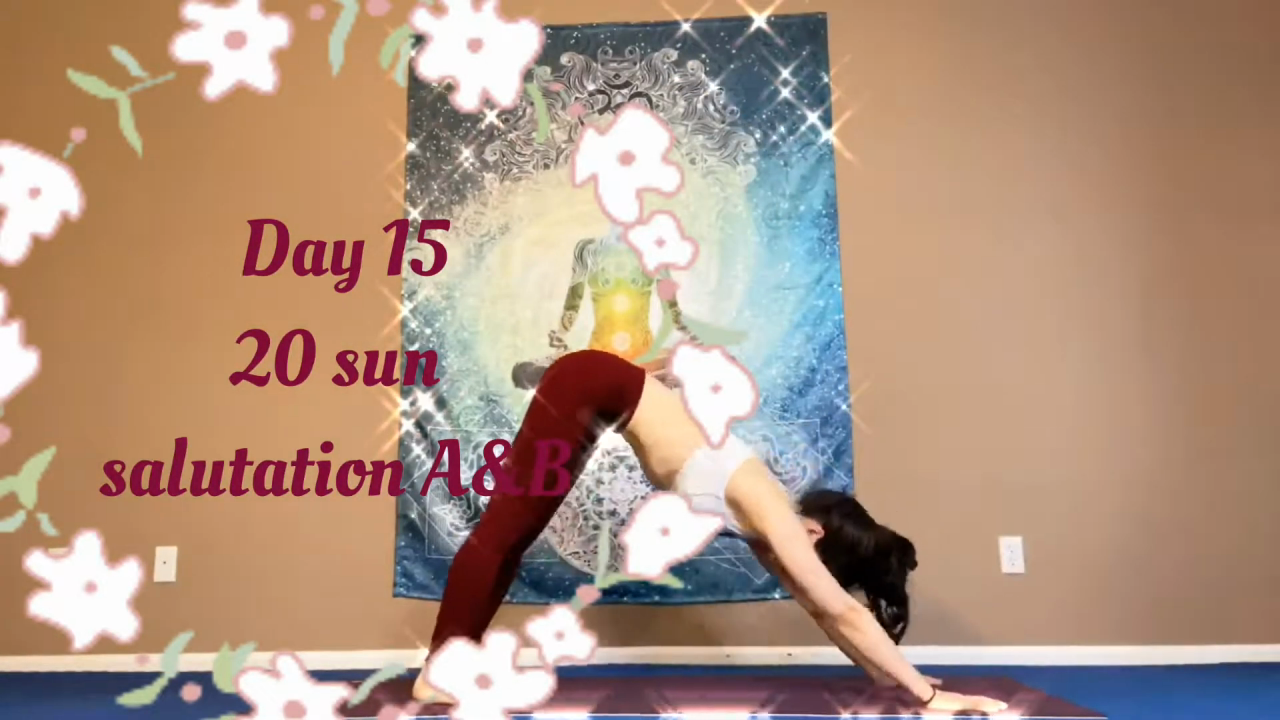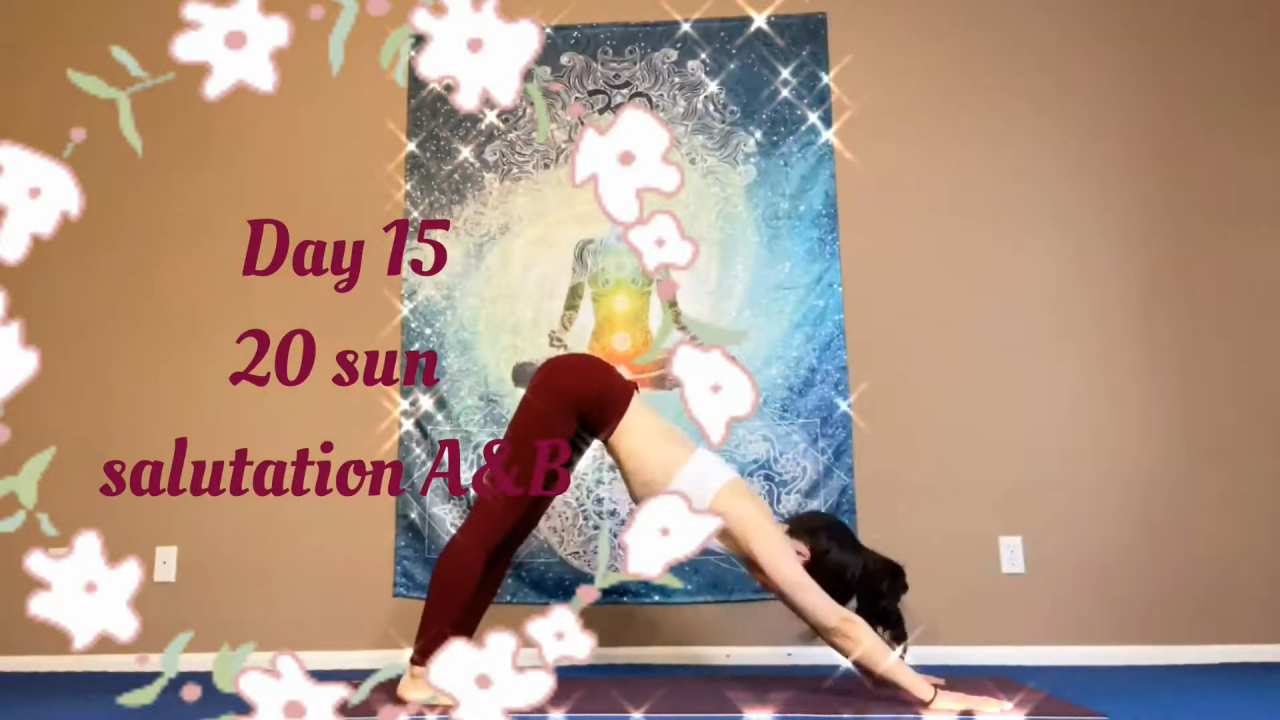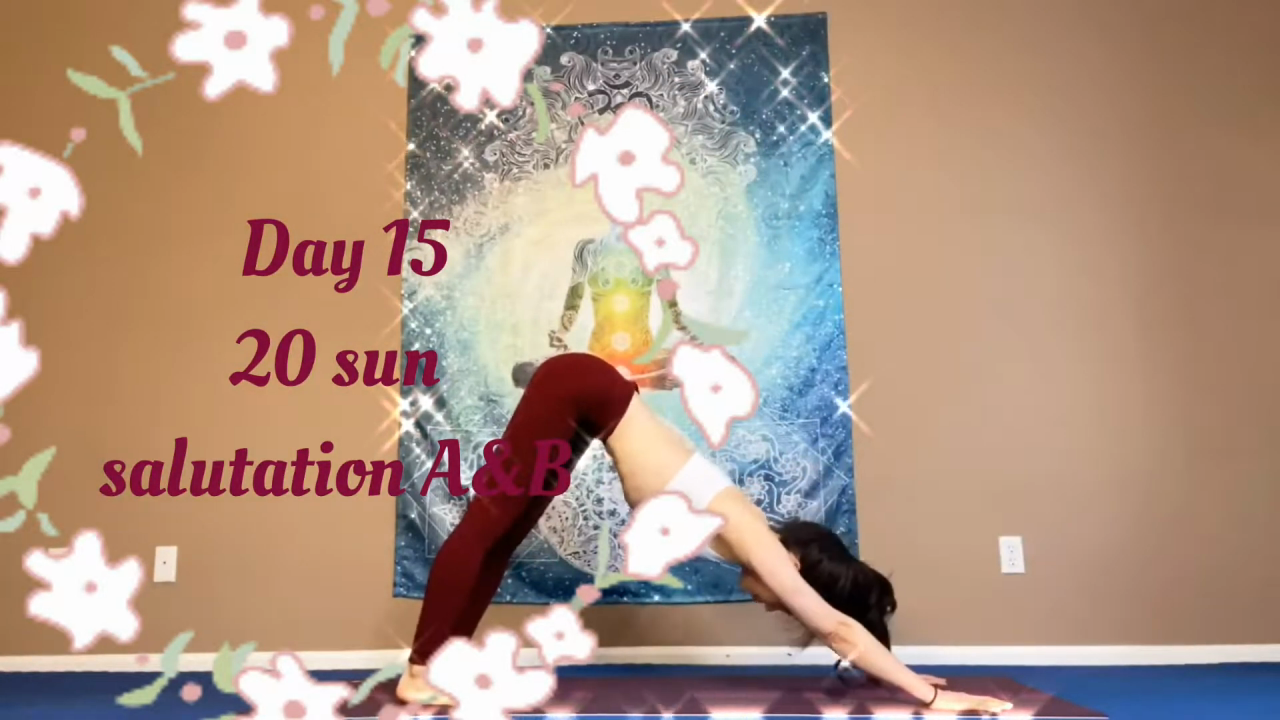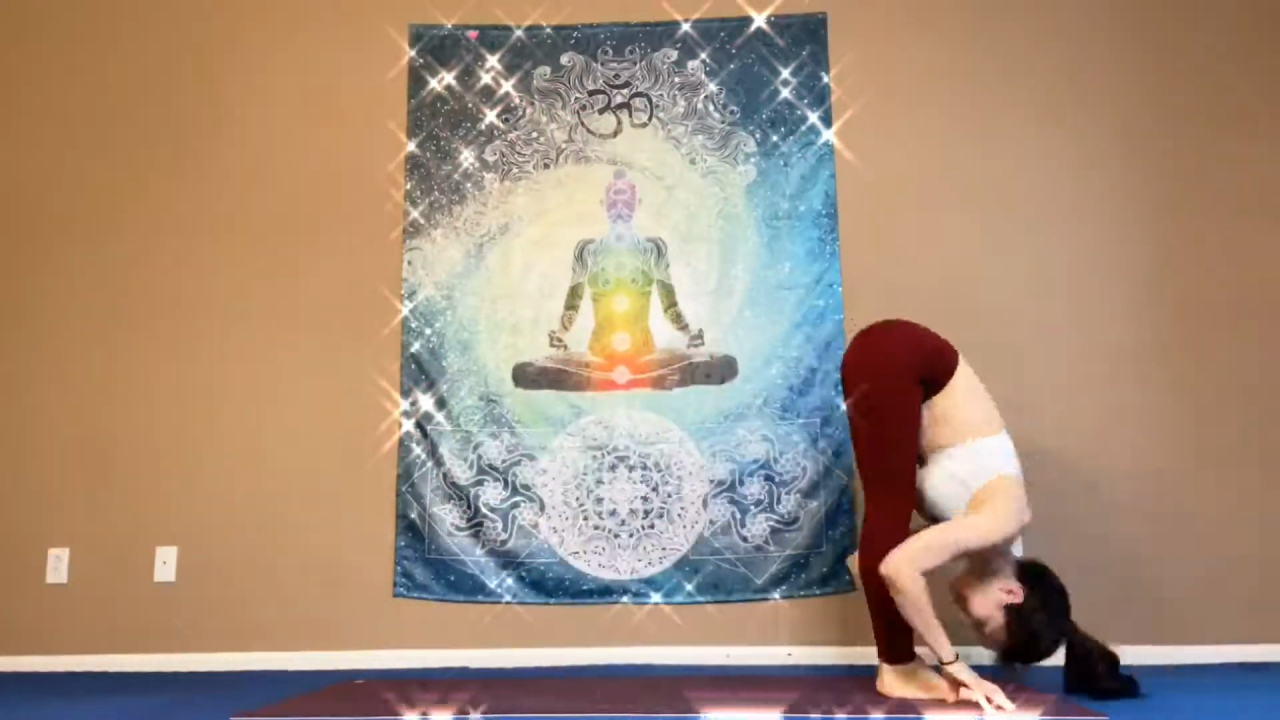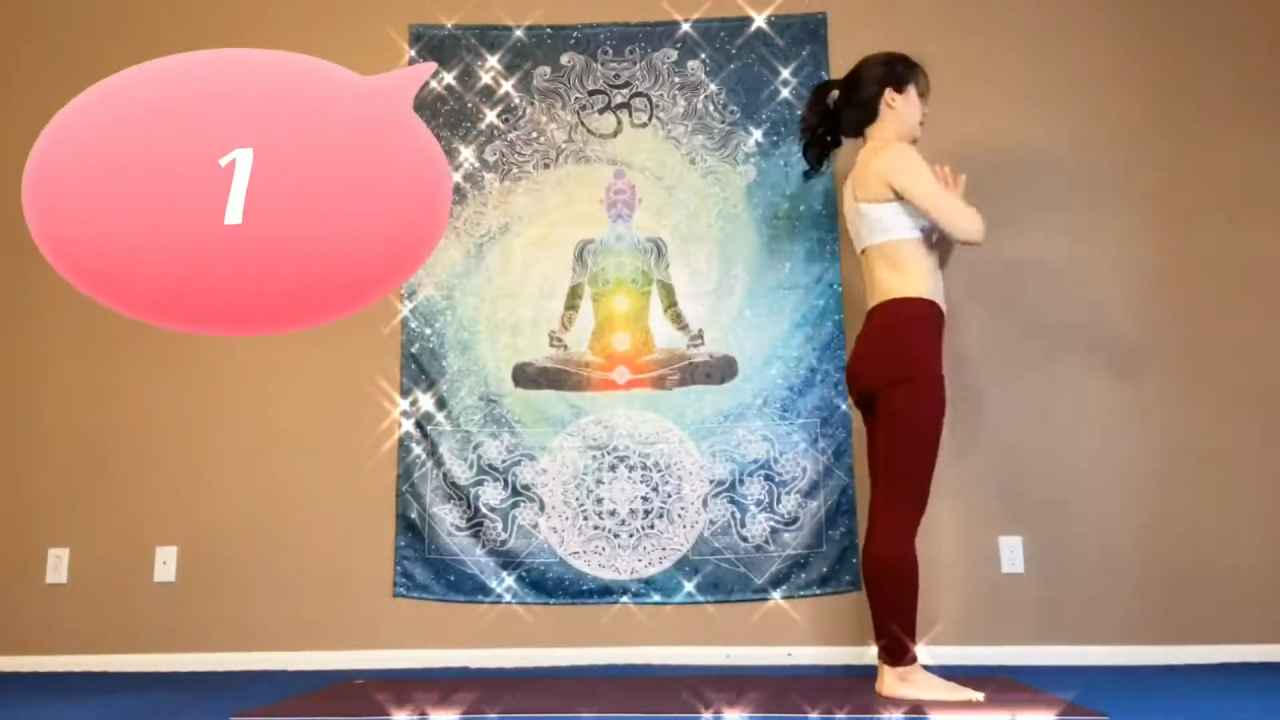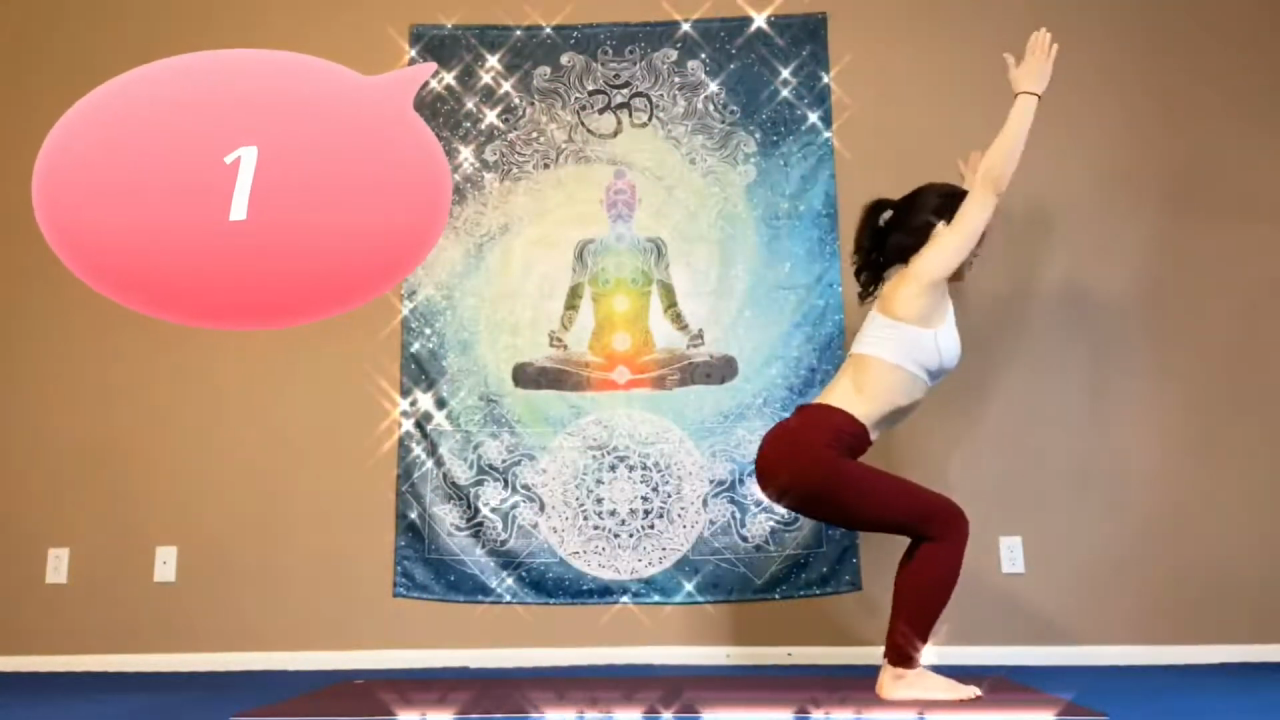
dt=0.4s
person 1, frame 1
left shoulder: (769, 526)
right shoulder: (770, 515)
left elbow: (826, 613)
right elbow: (844, 613)
left hip: (607, 394)
right hip: (590, 385)
left knee: (515, 530)
right knee: (506, 526)
person 1, frame 2
left shoulder: (761, 531)
right shoulder: (756, 532)
left elbow: (833, 623)
right elbow: (838, 624)
left hip: (589, 398)
right hip: (575, 392)
left knee: (504, 533)
right knee: (489, 529)
left ankle: (440, 662)
person 1, frame 3
left shoulder: (754, 534)
right shoulder: (750, 537)
left elbow: (834, 627)
right elbow: (837, 629)
left hip: (587, 398)
right hip: (575, 390)
left knee: (504, 532)
right knee: (488, 525)
left ankle: (441, 661)
right ankle: (422, 669)
person 1, frame 4
right shoulder: (999, 513)
right elbow: (899, 567)
left hip: (896, 356)
right knee: (886, 525)
left ankle: (901, 665)
right ankle: (898, 668)
person 1, frame 5
left shoulder: (872, 167)
right shoulder: (889, 159)
right elbow: (968, 229)
left wrist: (942, 203)
right wrist: (952, 206)
left hip: (886, 347)
right hip: (903, 342)
left knee: (892, 516)
right knee: (895, 515)
left ankle: (898, 663)
right ankle: (898, 668)
person 1, frame 6
left shoulder: (916, 291)
right shoulder: (919, 279)
right elbow: (994, 188)
left wrist: (969, 193)
right wrist: (1029, 92)
left hip: (802, 454)
right hip: (805, 453)
left knee: (935, 529)
right knee: (944, 525)
left ankle: (901, 667)
right ankle: (901, 672)
person 2, frame 1
right shoulder: (587, 250)
left elbow: (669, 302)
right elbow: (572, 304)
left wrist: (685, 336)
right wrist: (560, 335)
left hip: (645, 355)
right knee: (524, 372)
person 2, frame 2
right shoulder: (588, 250)
left elbow: (669, 301)
right elbow: (572, 303)
left wrist: (686, 335)
right wrist: (560, 335)
left hip: (645, 358)
right hip: (599, 356)
person 2, frame 3
right shoulder: (588, 250)
left elbow: (669, 300)
right elbow: (572, 303)
left wrist: (687, 336)
right wrist: (559, 336)
left hip: (645, 358)
right hip: (599, 355)
person 2, frame 4
left shoulder: (654, 249)
right shoulder: (586, 250)
left elbow: (670, 304)
right elbow: (572, 304)
left wrist: (690, 335)
right wrist: (559, 337)
left hip: (646, 355)
right hip: (598, 357)
left knee: (725, 366)
right knee: (524, 372)
person 2, frame 5
left shoulder: (654, 248)
right shoulder: (587, 250)
left elbow: (670, 305)
right elbow: (572, 304)
left wrist: (690, 335)
right wrist: (559, 338)
left hip: (646, 354)
right hip: (598, 356)
left knee: (725, 365)
right knee: (524, 373)
person 2, frame 6
left shoulder: (654, 248)
right shoulder: (587, 250)
left elbow: (670, 305)
right elbow: (572, 304)
left wrist: (690, 335)
right wrist: (559, 338)
left hip: (645, 355)
right hip: (598, 355)
left knee: (725, 366)
right knee: (525, 373)
